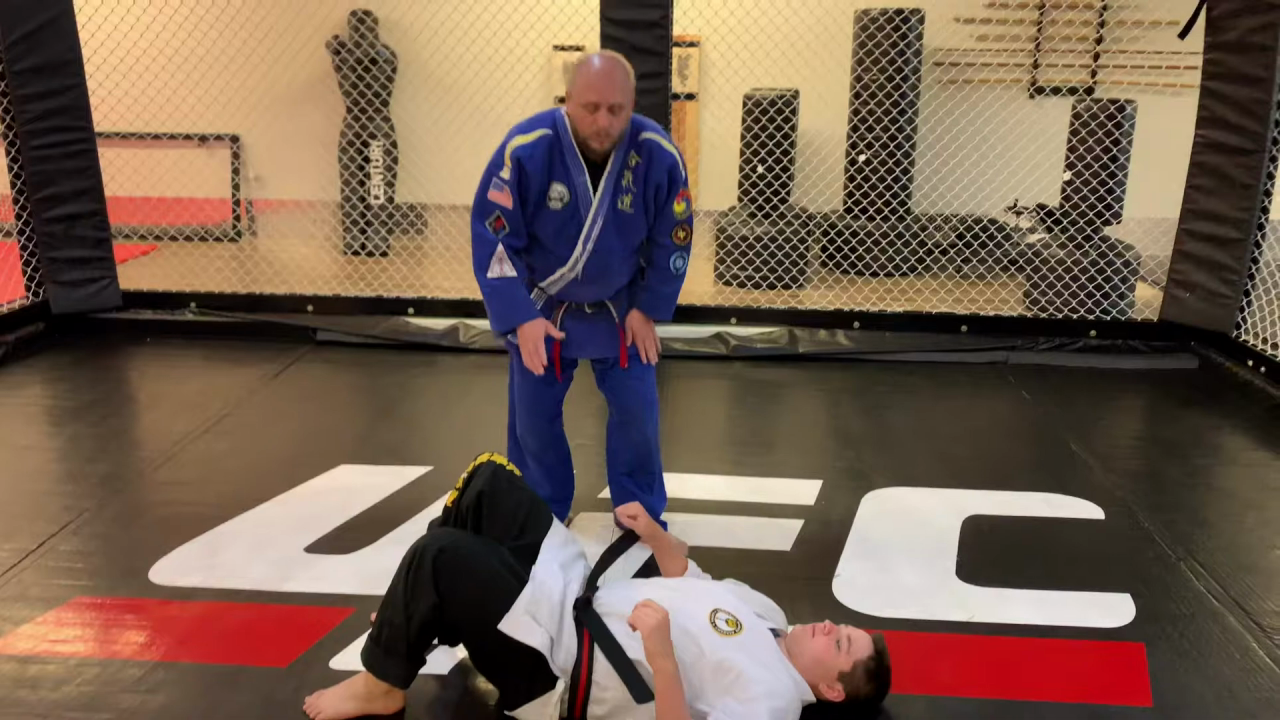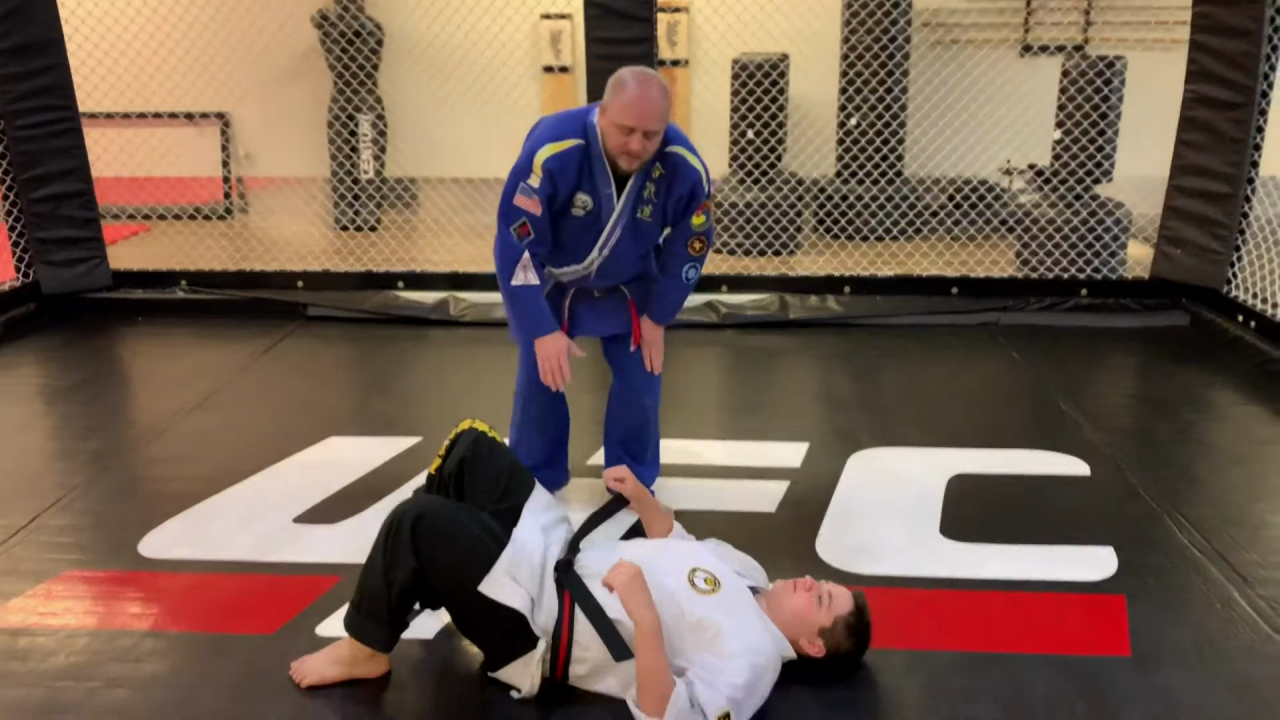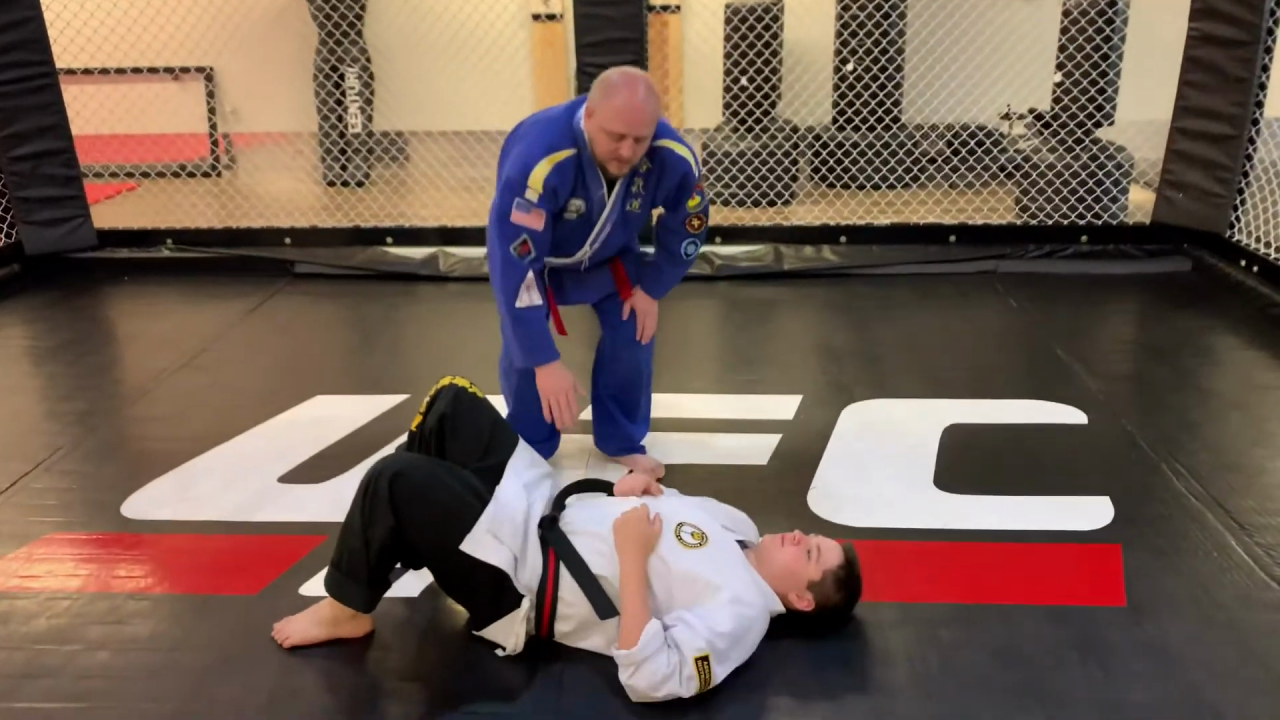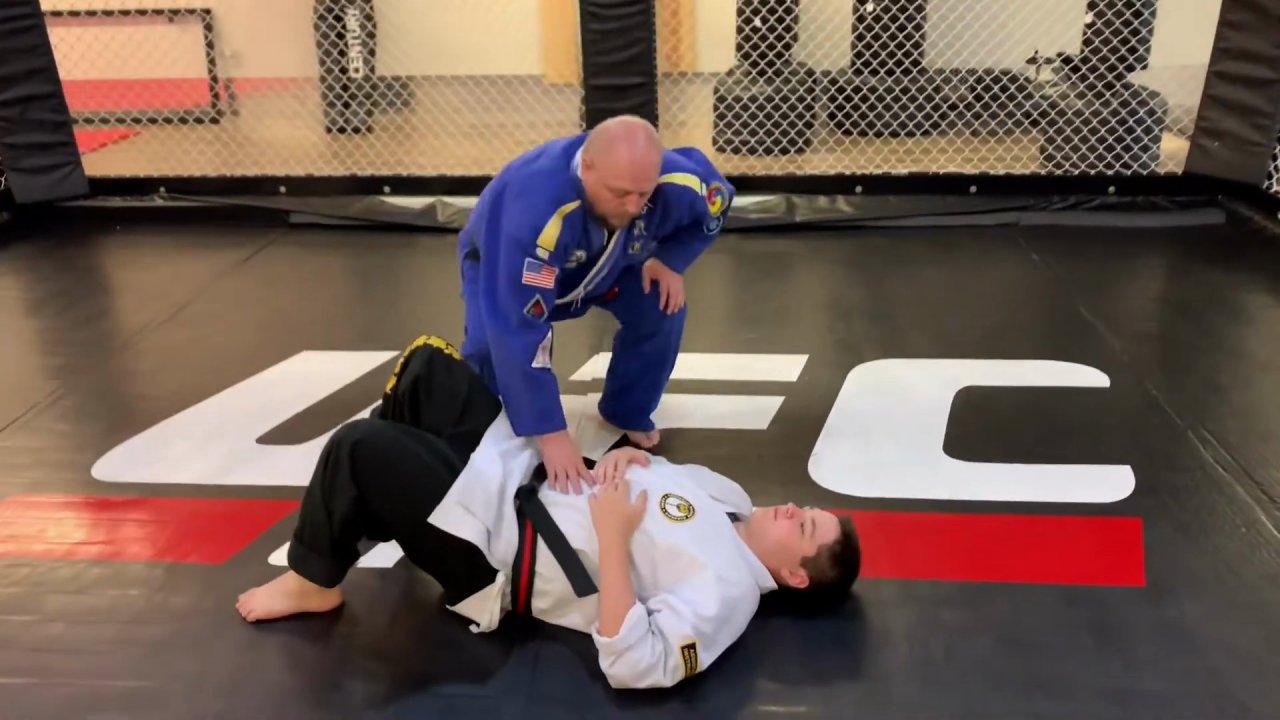
dt=0.5s
person 1, frame 1
right shoulder: (767, 616)
right elbow: (694, 586)
left wrist: (660, 654)
right wrist: (656, 536)
left hip: (550, 670)
right hip: (580, 594)
left knee: (439, 558)
right knee: (489, 479)
right ankle: (419, 614)
person 1, frame 2
left shoulder: (752, 659)
right shoulder: (747, 574)
right elbow: (678, 549)
left wrist: (641, 612)
right wrist: (642, 499)
left hip: (534, 627)
right hip: (562, 556)
left knee: (416, 524)
right knee: (472, 445)
left ankle: (364, 651)
right ankle: (410, 579)
person 1, frame 3
left shoulder: (740, 611)
right shoulder: (739, 528)
left elbow: (648, 675)
left wrist: (633, 557)
right wrist: (643, 482)
left hip: (518, 583)
right hip: (548, 508)
left knee: (394, 480)
right knee: (453, 402)
left ankle: (347, 610)
right ankle: (395, 537)
person 1, frame 4
left shoulder: (727, 591)
right shoulder: (731, 501)
left elbow: (632, 665)
right elbow: (659, 477)
left wrist: (612, 535)
right wrist: (629, 456)
left hip: (493, 551)
right hip: (523, 475)
left knee: (355, 449)
right knee: (429, 363)
left ankle: (314, 582)
right ankle: (372, 503)
person 2, frame 1
left shoulder: (658, 155)
right shoulder: (525, 150)
left elbow: (673, 240)
right elbow: (491, 238)
left wrist: (649, 309)
right wrist: (521, 317)
left hip: (621, 310)
right hip: (541, 310)
left knee: (636, 411)
right knee: (534, 416)
left ankle: (644, 519)
person 2, frame 2
left shoulder: (685, 168)
right shoulder: (553, 149)
left elbow: (688, 249)
right elbow: (516, 245)
left wrist: (657, 316)
right wrist: (541, 331)
left hip: (629, 287)
right hip: (549, 282)
left knee: (640, 381)
right knee: (537, 382)
right ankle: (535, 486)
person 2, frame 3
left shoulder: (673, 157)
right shoulder: (539, 155)
left elbow: (687, 227)
right elbow: (514, 261)
left wrist: (652, 288)
right wrist: (545, 361)
left hip: (610, 253)
right hip: (533, 254)
left knee: (633, 335)
right knee: (525, 354)
left ankle: (622, 442)
person 2, frame 4
left shoulder: (671, 183)
right shoulder: (535, 210)
left elbow: (715, 194)
right elbow: (521, 329)
left wrist: (670, 261)
right wrist: (550, 432)
right hip: (502, 266)
left knee: (660, 310)
right knee: (487, 348)
left ankle: (627, 412)
